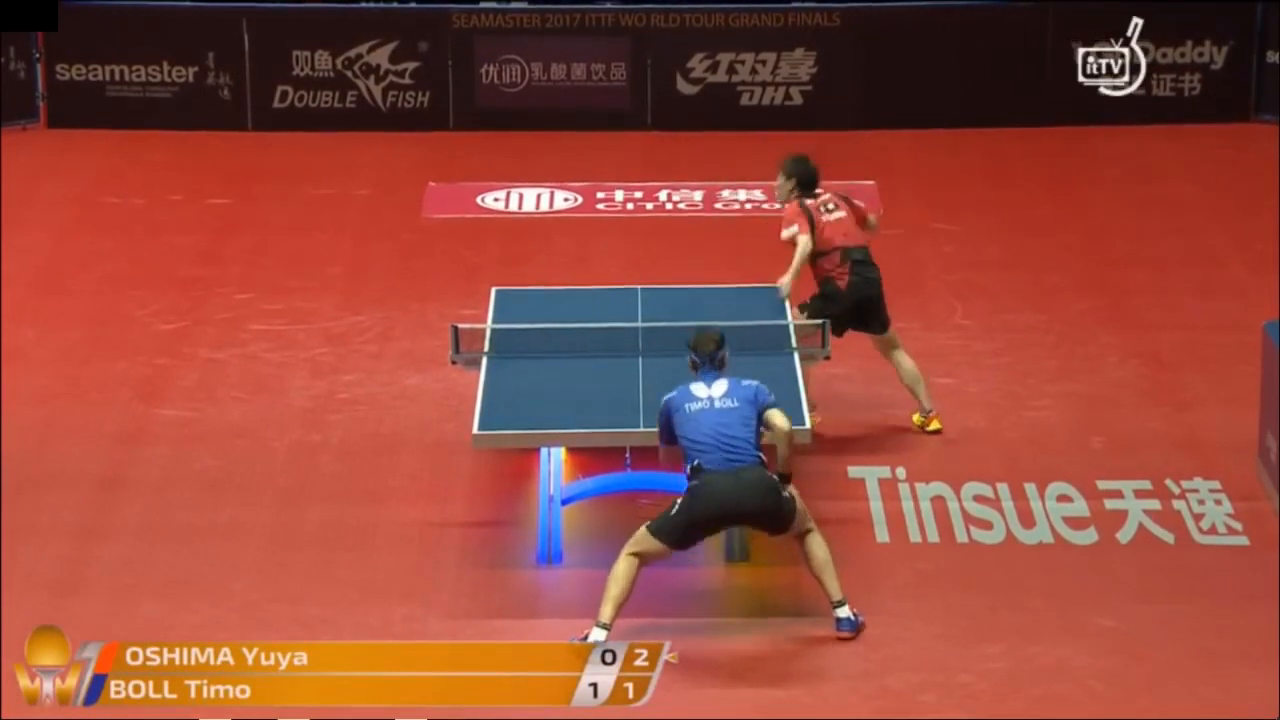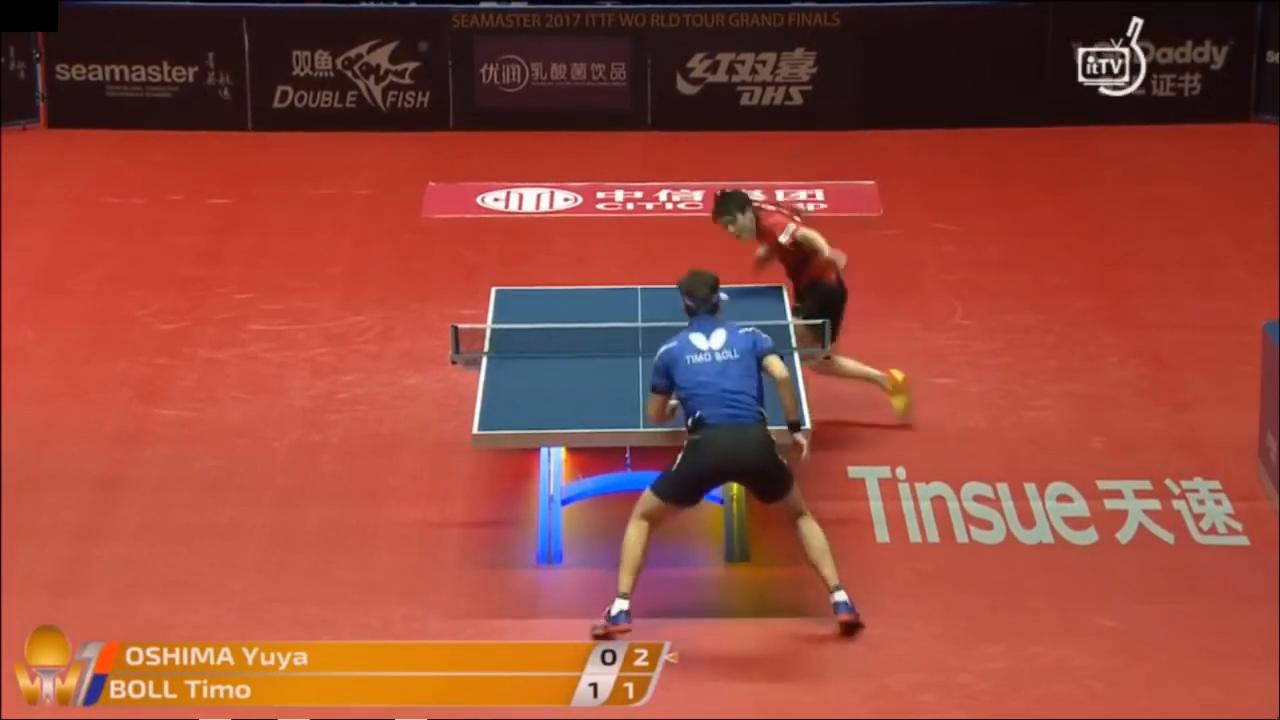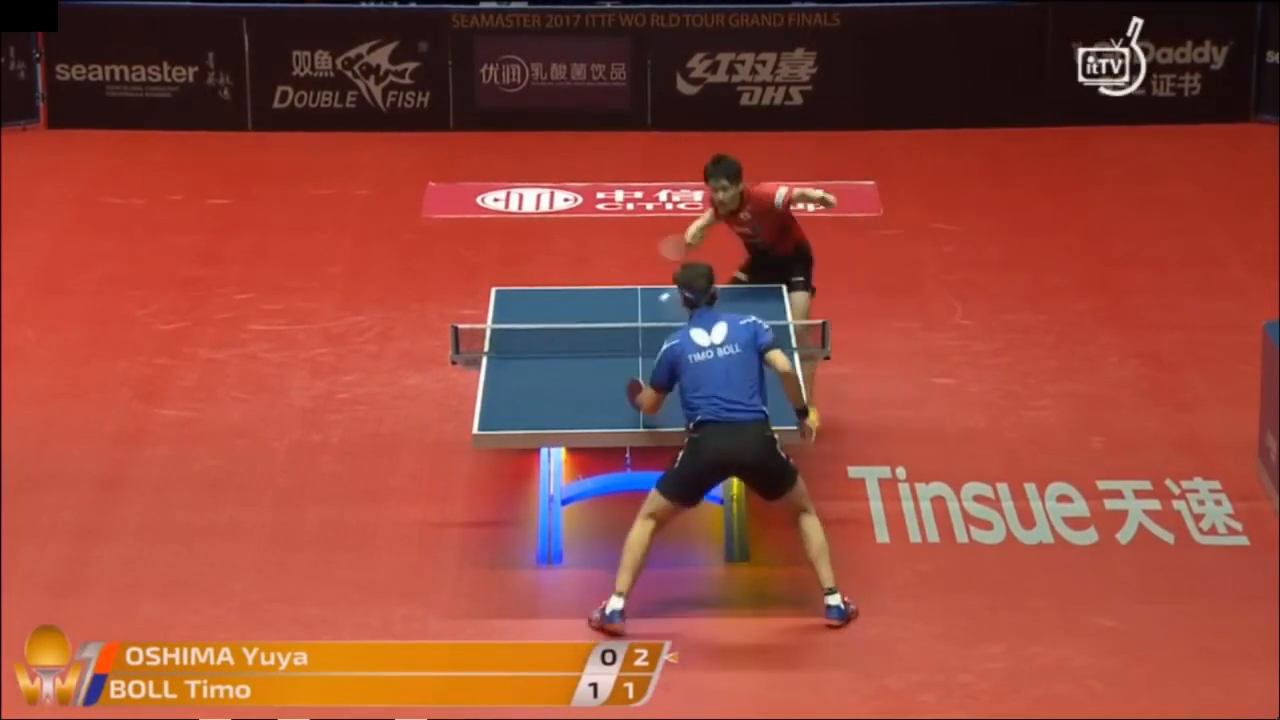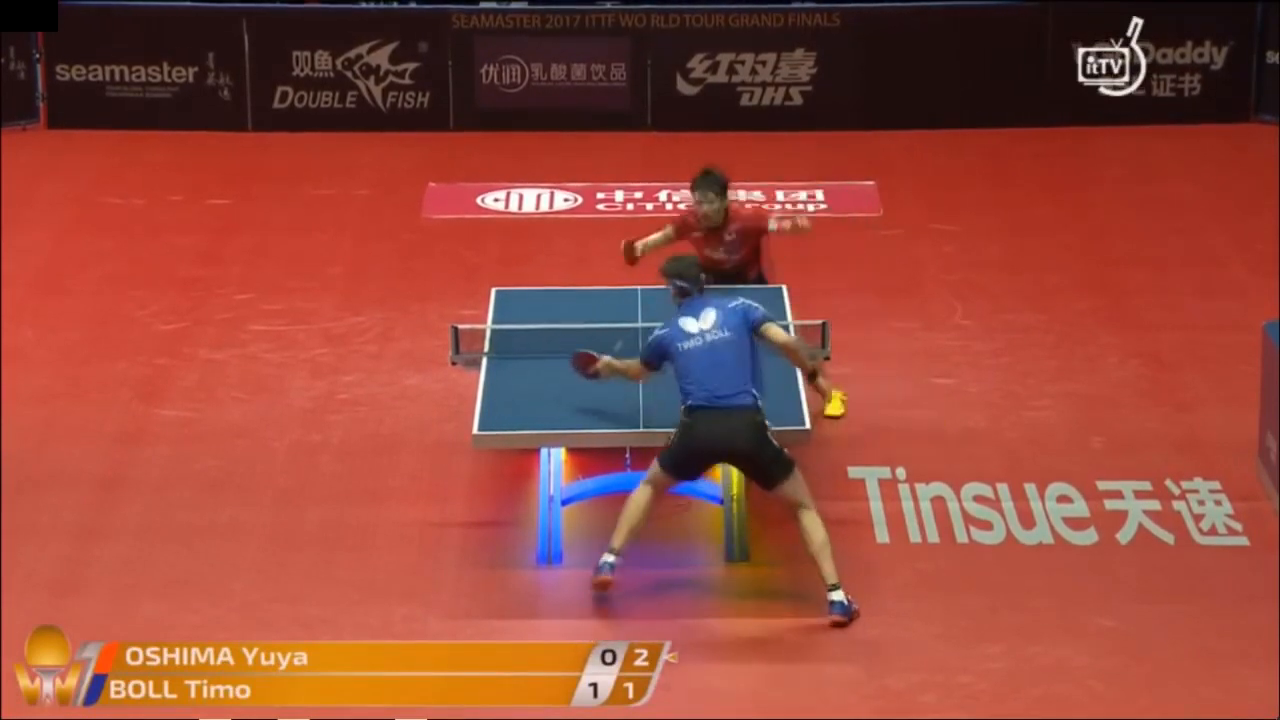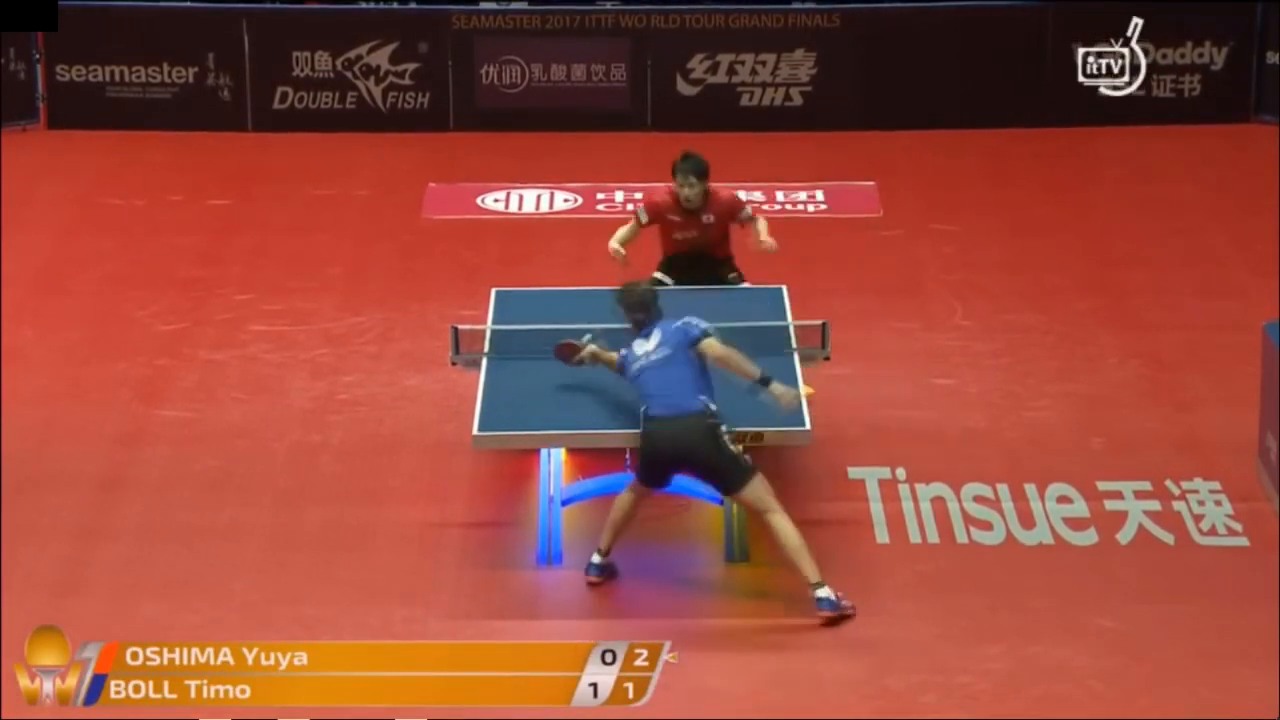
dt=0.2s
person 1, frame 1
left shoulder: (673, 400)
right shoulder: (752, 389)
right elbow: (782, 428)
right wrist: (785, 479)
left hip: (706, 495)
right hip: (758, 489)
left knee: (632, 552)
right knee: (806, 528)
left ankle: (598, 635)
right ankle: (844, 615)
person 1, frame 2
left shoulder: (671, 350)
right shoulder: (750, 336)
left elbow: (656, 415)
right elbow: (782, 375)
right wrist: (795, 428)
left hip: (704, 447)
right hip: (755, 443)
left knee: (642, 517)
right knee: (800, 515)
left ankle: (619, 610)
right ankle: (841, 601)
person 1, frame 3
left shoulder: (674, 345)
right shoulder: (750, 326)
left elbow: (649, 407)
right elbow: (785, 369)
left wrist: (637, 398)
right wrist: (803, 413)
left hip: (706, 444)
right hip: (757, 440)
left knee: (649, 517)
right knee: (804, 510)
left ankle: (615, 608)
right ankle: (834, 602)
person 1, frame 4
left shoulder: (666, 333)
right shoulder: (739, 308)
left elbow: (638, 371)
right elbow: (785, 340)
left wrist: (608, 366)
right wrist: (813, 372)
left hip: (698, 428)
right hip: (746, 425)
left knee: (649, 486)
right knee: (803, 506)
left ankle: (609, 563)
right ankle: (837, 598)
person 1, frame 5
left shoulder: (629, 355)
right shoulder: (683, 327)
right elbow: (716, 351)
left wrist: (595, 354)
right wrist: (767, 383)
left hip: (658, 437)
right hip: (700, 431)
left knee: (635, 492)
right knee: (771, 510)
left ankle: (599, 563)
right ankle: (823, 594)
person 2, frame 1
left shoulder: (794, 210)
right shoulder: (837, 200)
left elbow: (805, 245)
right elbow: (871, 224)
left wrist: (790, 277)
left hip: (839, 288)
right hip: (870, 279)
right knee: (892, 350)
right ankle: (928, 414)
person 2, frame 2
left shoulder: (771, 223)
right shoulder: (765, 214)
left elbow: (807, 235)
left wrist: (827, 252)
right wrist: (764, 254)
left hip: (824, 288)
right hip: (818, 287)
right knee: (819, 362)
right ankle: (888, 380)
person 2, frame 3
left shoulder: (760, 196)
right shoulder: (721, 202)
left elbow: (799, 193)
right elbow: (711, 214)
left wrist: (821, 197)
right wrist: (695, 231)
left hip: (794, 259)
right hip: (760, 260)
person 2, frame 4
left shoulder: (747, 218)
right shoulder: (689, 220)
left elbow: (785, 226)
right elbow: (666, 236)
left wrist: (798, 224)
right wrist: (643, 244)
left hip: (750, 282)
right hip: (713, 280)
left ankle: (828, 393)
person 2, frame 5
left shoulder: (725, 200)
right shoulder: (660, 201)
left elbow: (755, 220)
right elbow: (633, 226)
left wrist: (764, 237)
right wrist: (615, 243)
left hip: (718, 266)
right hip: (677, 265)
